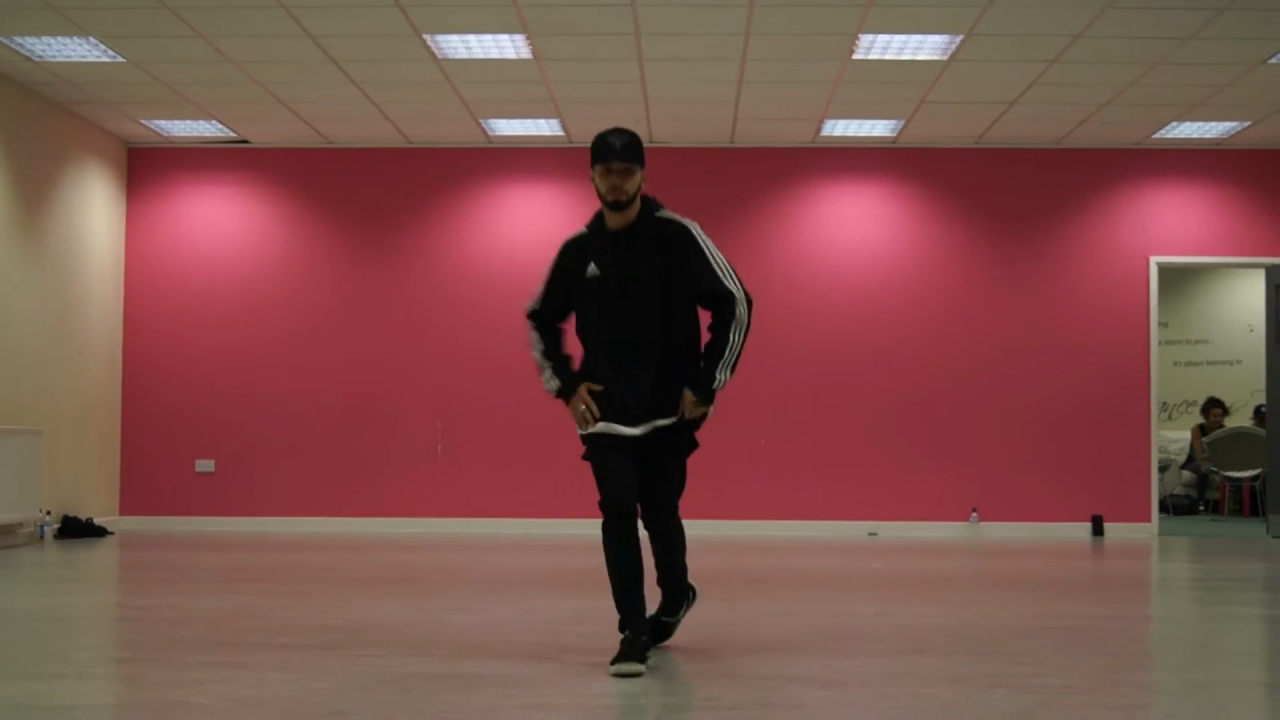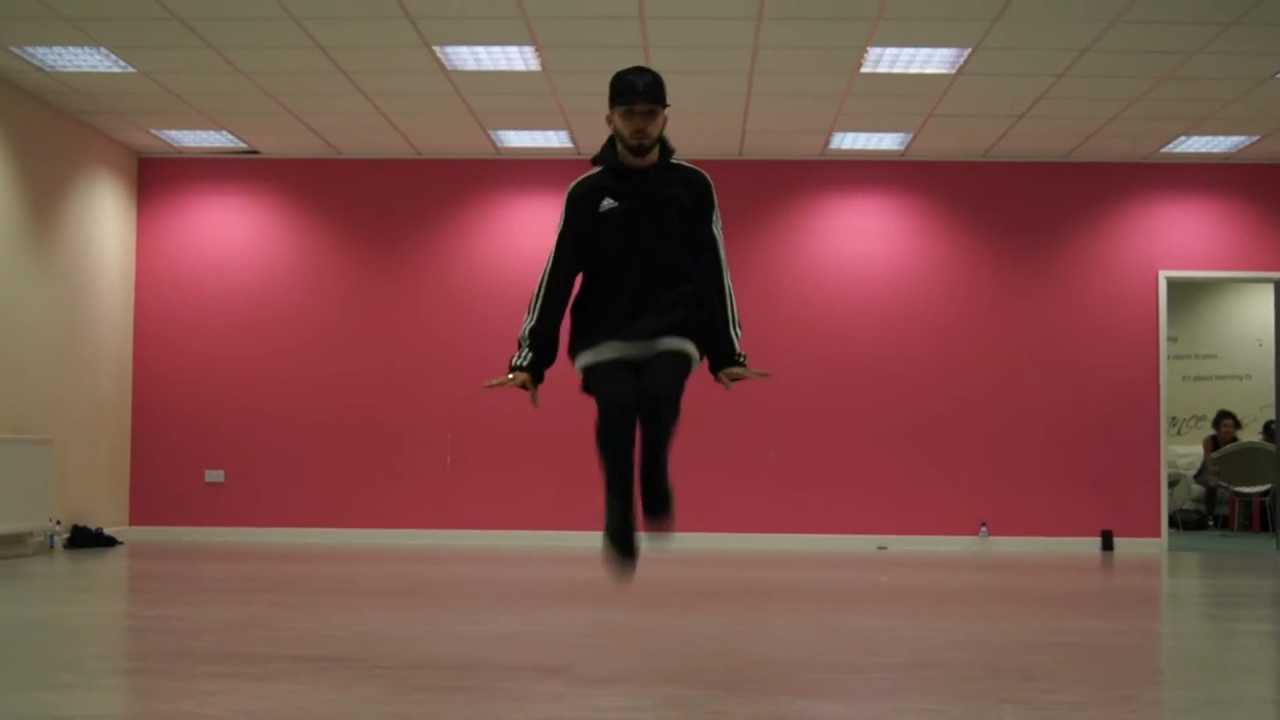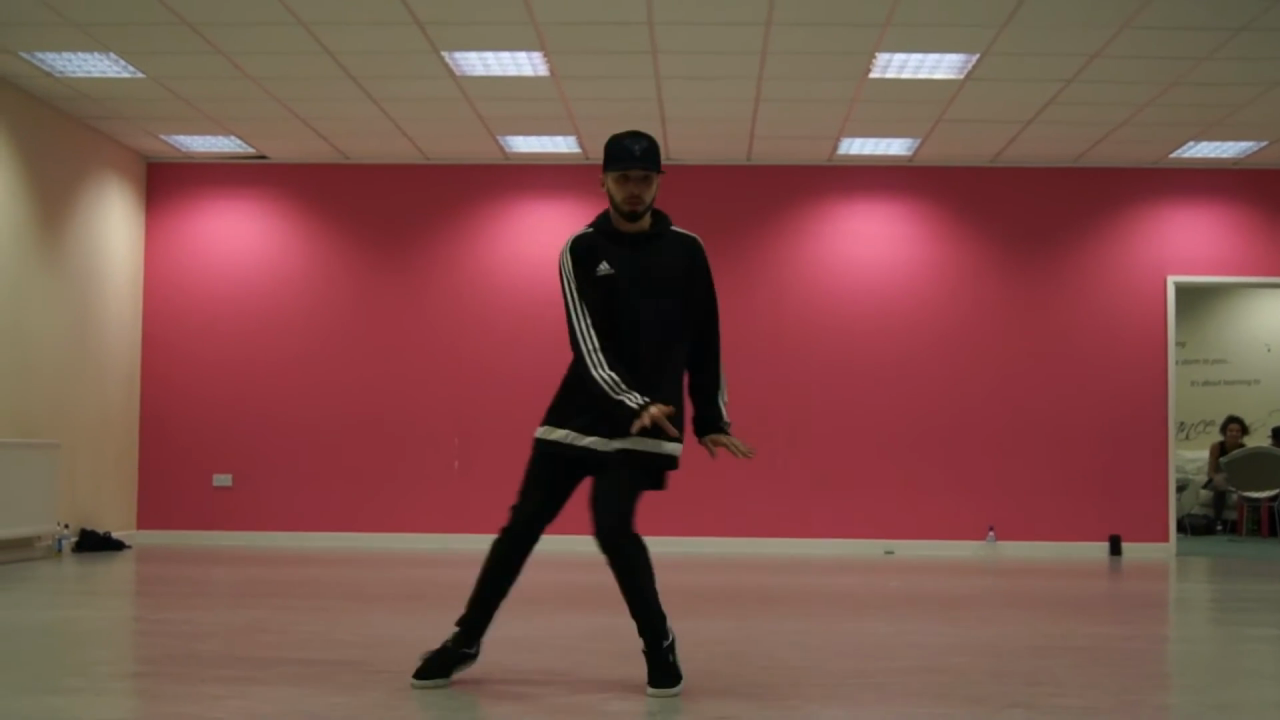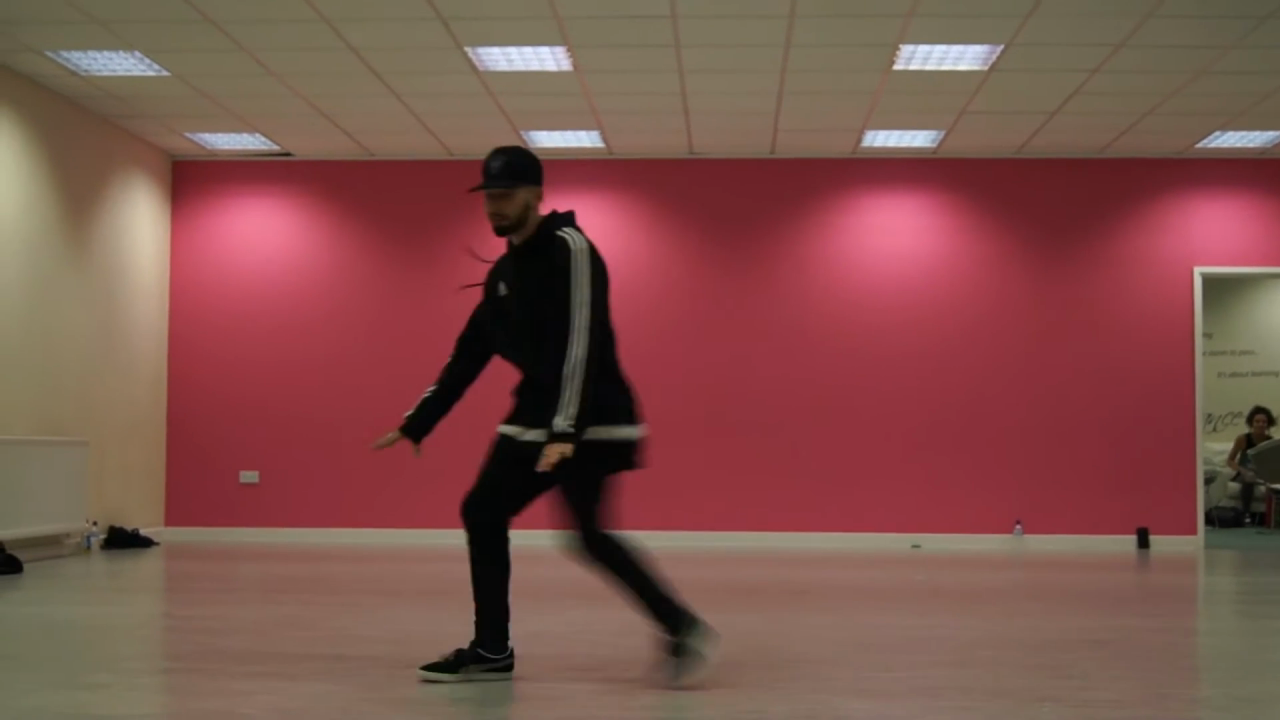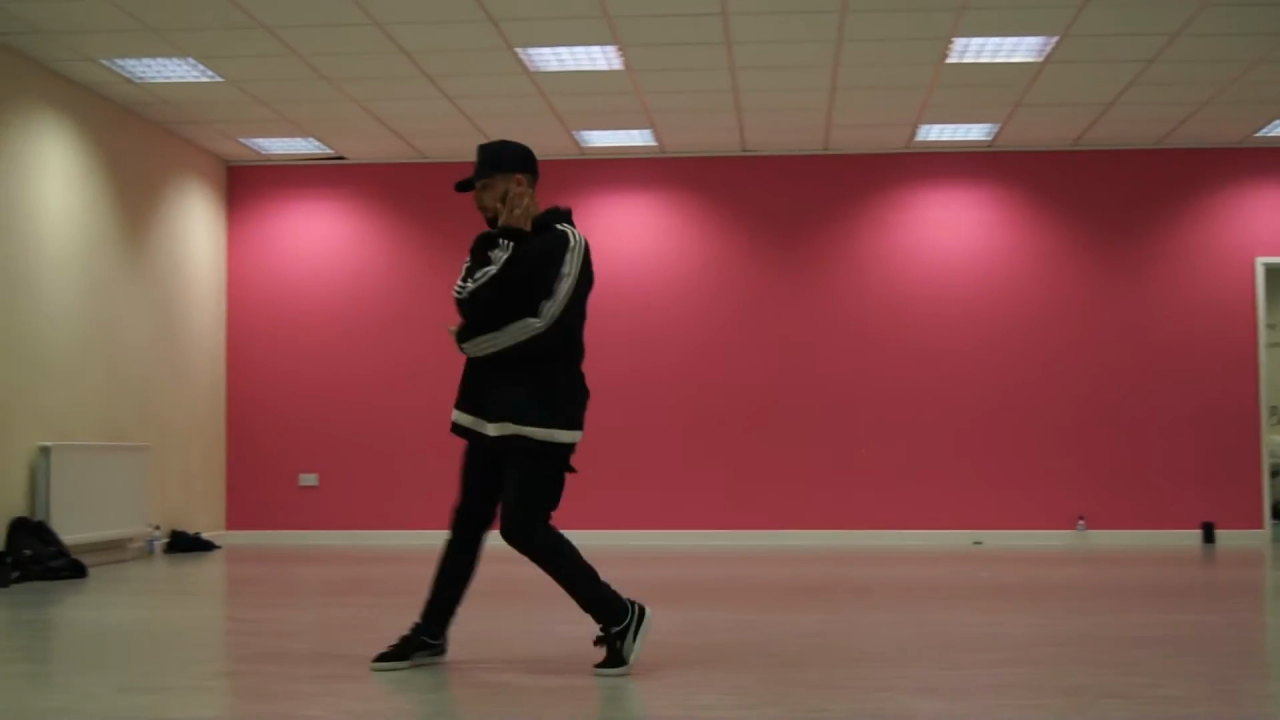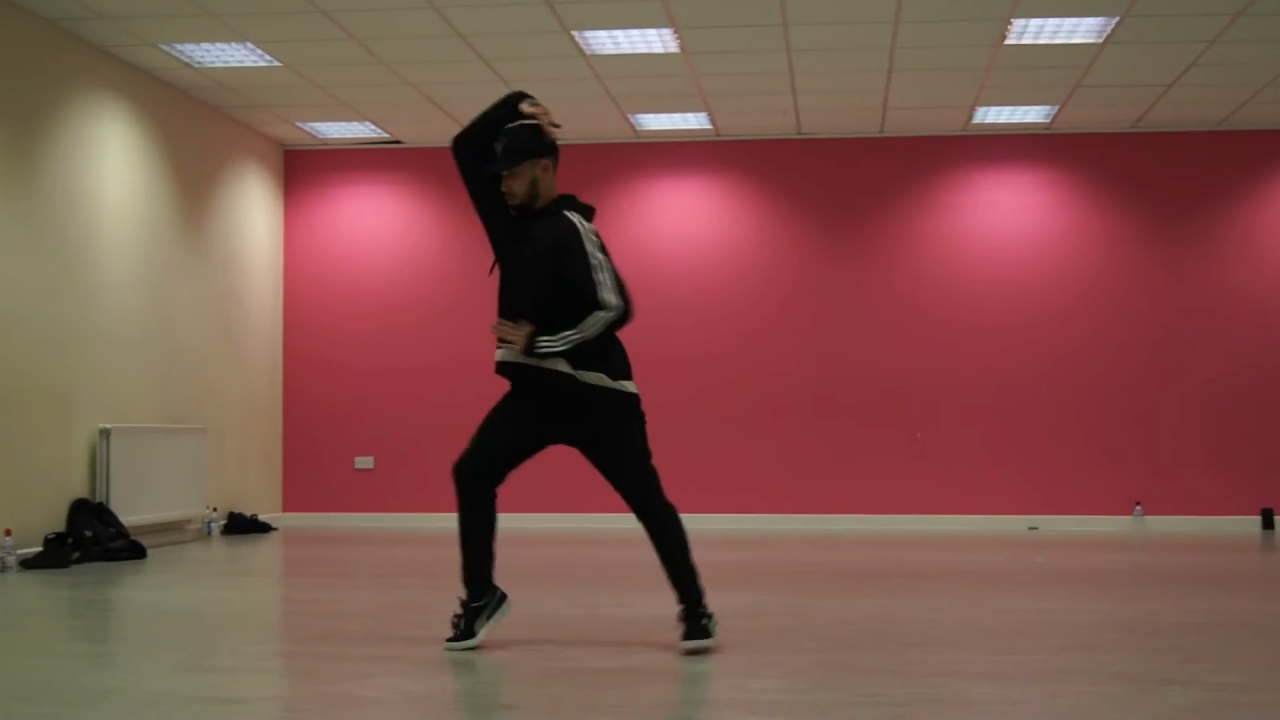
dt=0.5s
person 1, frame 1
left shoulder: (677, 234)
right shoulder: (576, 250)
left elbow: (733, 304)
right elbow: (541, 320)
left wrist: (708, 384)
right wrist: (564, 382)
left hip: (670, 407)
right hip: (606, 410)
left knee: (659, 510)
right knee: (618, 513)
left ankle: (675, 588)
right ankle: (635, 633)
person 1, frame 2
left shoulder: (692, 183)
right shoulder: (587, 191)
left elbow: (713, 273)
right elbow: (558, 275)
left wrist: (727, 353)
right wrist: (531, 359)
left hip: (671, 335)
right hip: (606, 340)
left knee: (658, 394)
right knee: (616, 405)
left ankle: (654, 490)
right ankle: (620, 519)
person 1, frame 3
left shoulder: (686, 252)
right shoulder: (581, 249)
left elbow: (704, 340)
right elbow: (587, 339)
left wrist: (712, 421)
right wrist: (633, 402)
left hip: (641, 424)
right hip: (578, 411)
left knee: (612, 527)
right knee: (522, 526)
left ankle: (658, 644)
right ankle: (464, 641)
person 1, frame 4
left shoulder: (570, 248)
right shoulder: (502, 273)
left elbow: (578, 347)
right elbow: (470, 355)
left wrist: (564, 433)
right wrist: (415, 424)
left hip: (592, 421)
right hip: (534, 419)
left knee: (588, 535)
right knee: (480, 514)
left ankle: (682, 629)
right ankle: (491, 648)
person 1, frame 5
left shoulder: (565, 242)
right shoulder: (489, 245)
left elbow: (546, 326)
right elbow: (469, 307)
left wrist: (469, 343)
right wrist: (507, 243)
left hip: (542, 414)
right hip: (490, 411)
left knee: (523, 528)
right knee: (468, 523)
left ankle: (619, 618)
right ankle: (430, 634)
person 1, frame 6
left shoulder: (569, 228)
right shoulder: (508, 215)
left elbow: (613, 308)
right elbow: (466, 148)
left wrist: (538, 343)
right wrist: (517, 106)
left hip: (595, 384)
right hip: (538, 384)
left knee: (643, 494)
right knee: (471, 473)
left ankle: (695, 609)
right ankle: (481, 596)
